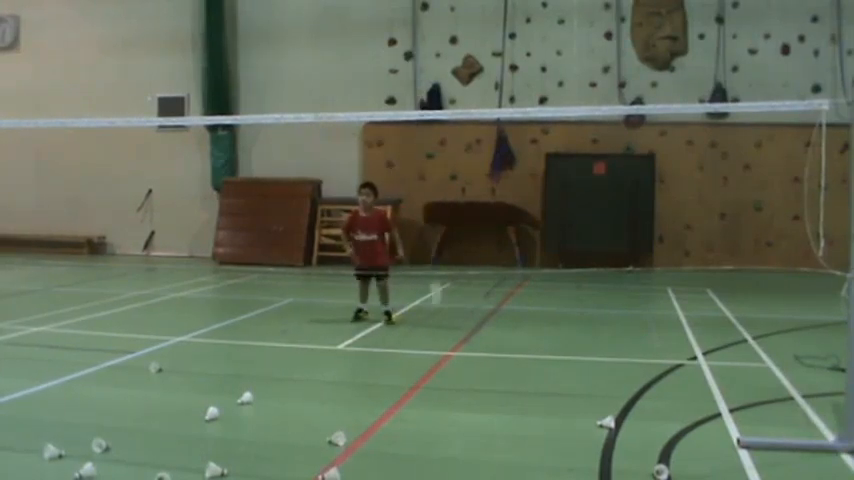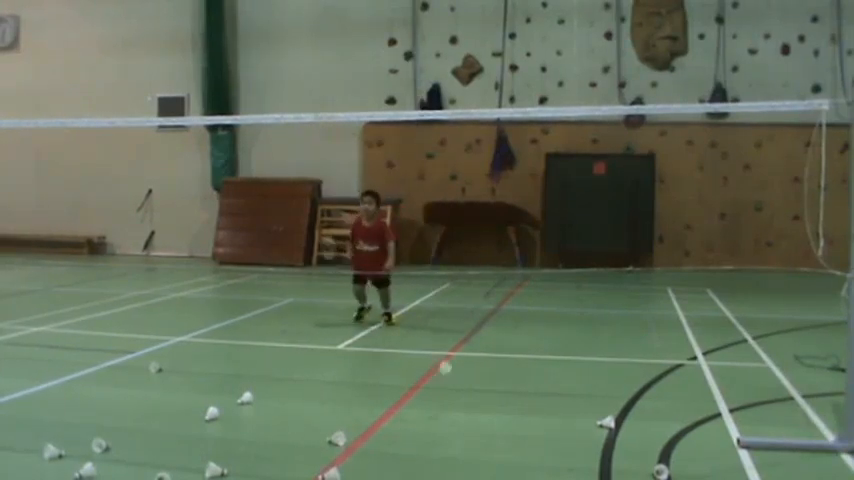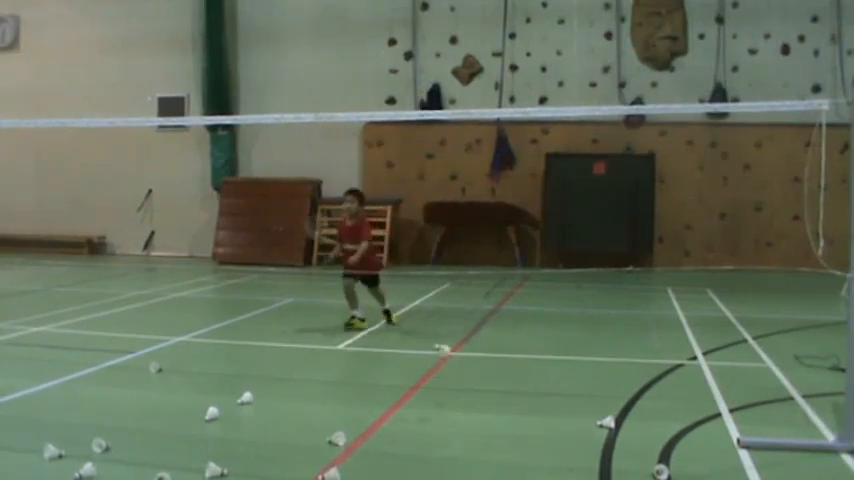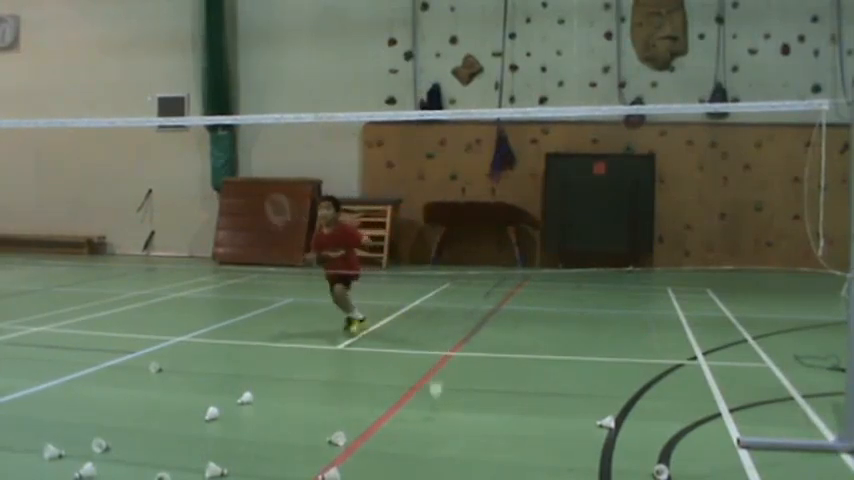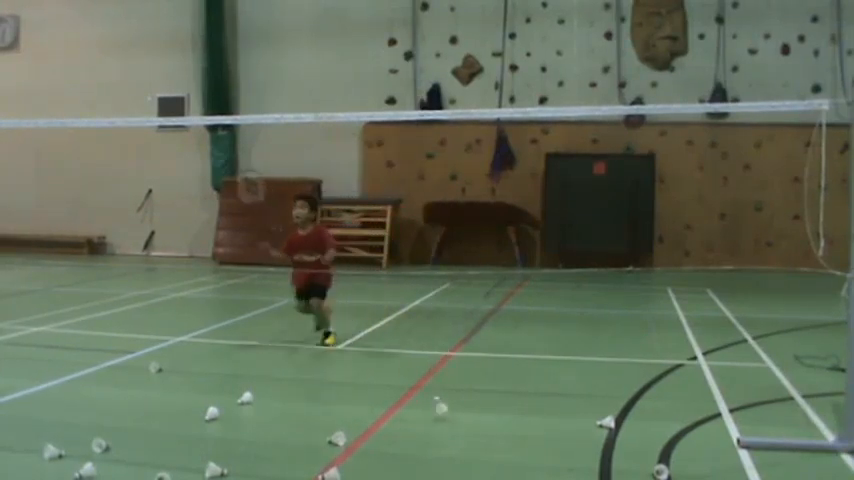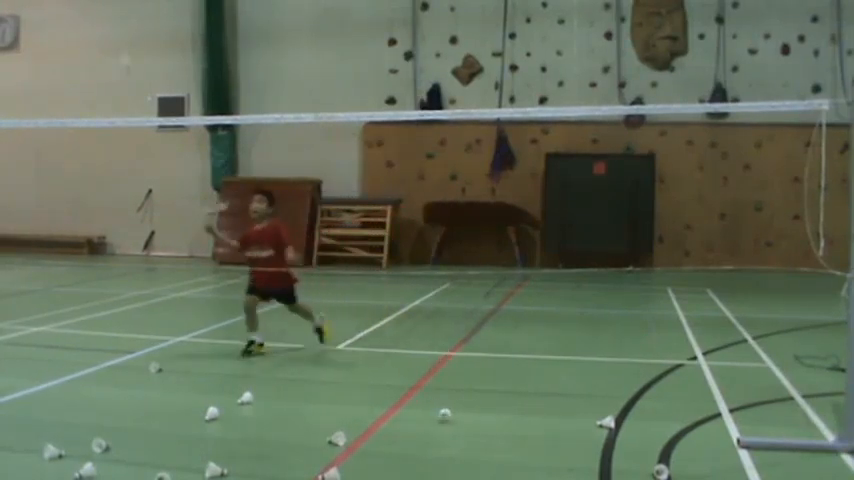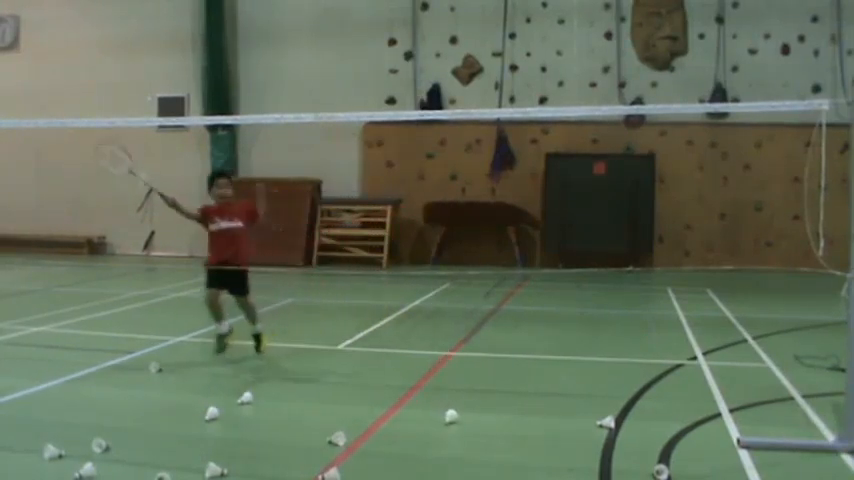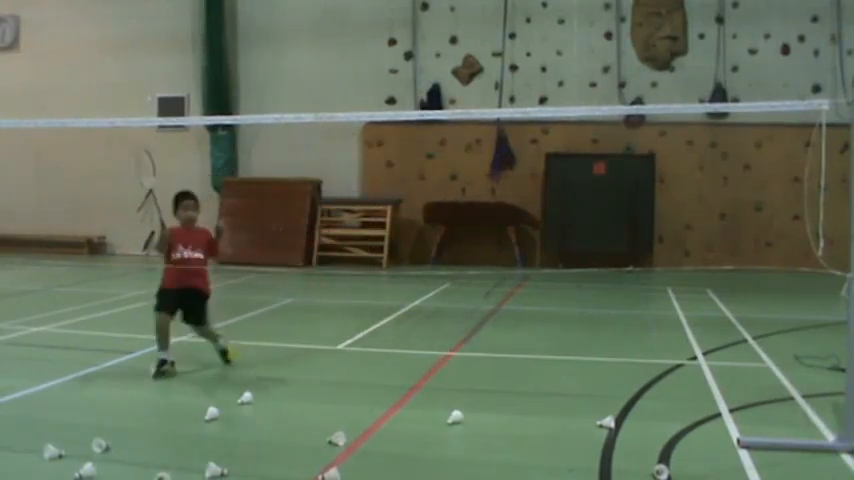
dt=0.2s
person 1, frame 1
left shoulder: (380, 216)
right shoulder: (354, 216)
left elbow: (393, 231)
right elbow: (345, 232)
left wrist: (399, 249)
right wrist: (349, 247)
left hip: (379, 257)
right hip: (361, 258)
left knee: (382, 283)
right knee: (363, 283)
left ankle: (386, 311)
right ankle: (362, 309)
person 1, frame 2
left shoulder: (382, 225)
right shoulder: (356, 224)
left elbow: (390, 243)
right elbow: (351, 241)
left wrist: (391, 260)
right wrist: (350, 252)
left hip: (379, 264)
right hip: (361, 263)
left knee: (383, 290)
right knee: (357, 289)
left ankle: (387, 312)
right ankle: (364, 305)
person 1, frame 3
left shoulder: (363, 223)
right shoulder: (343, 224)
left elbow: (365, 243)
right elbow: (340, 242)
left wrist: (357, 256)
right wrist: (336, 251)
left hip: (368, 262)
right hip: (351, 263)
left knee: (374, 289)
right knee: (347, 284)
left ankle: (386, 310)
right ankle: (357, 316)
person 1, frame 4
left shoulder: (344, 229)
right shoulder: (319, 233)
left elbow: (361, 239)
right elbow: (315, 253)
left wrist: (364, 240)
right wrist: (311, 257)
left hip: (348, 267)
right hip: (332, 270)
left knee: (339, 290)
right knee: (337, 296)
left ankle: (352, 318)
right ankle: (356, 316)
person 1, frame 5
left shoulder: (320, 232)
right shoulder: (293, 236)
left elbow: (331, 249)
right elbow: (285, 254)
left wrist: (328, 257)
right wrist: (274, 254)
left hip: (319, 274)
right hip: (302, 275)
left knee: (315, 303)
right knee: (301, 306)
left ankle: (328, 331)
right ankle: (321, 311)
person 1, frame 6
left shoulder: (276, 228)
right shoulder: (249, 231)
left elbow: (288, 245)
right elbow: (238, 245)
left wrist: (291, 255)
right wrist: (217, 235)
left hip: (279, 275)
right hip: (259, 276)
left knee: (294, 306)
right knee: (249, 303)
left ankle: (317, 322)
right ankle: (256, 340)
person 1, frame 7
left shoulder: (243, 206)
right shoulder: (209, 210)
left elbow: (257, 216)
right elbow: (194, 215)
left wrist: (260, 197)
right wrist: (176, 206)
left hip: (237, 261)
right hip: (216, 262)
left knee: (242, 299)
right knee: (211, 297)
left ankle: (257, 331)
right ankle: (223, 329)
person 1, frame 8
left shoulder: (204, 234)
right shoulder: (172, 234)
left elbow: (213, 255)
right elbow: (161, 250)
left wrist: (219, 234)
right wrist: (161, 241)
left hip: (196, 287)
right hip: (172, 284)
left knee: (201, 327)
right knee: (161, 320)
left ankle: (221, 345)
right ankle: (164, 359)
